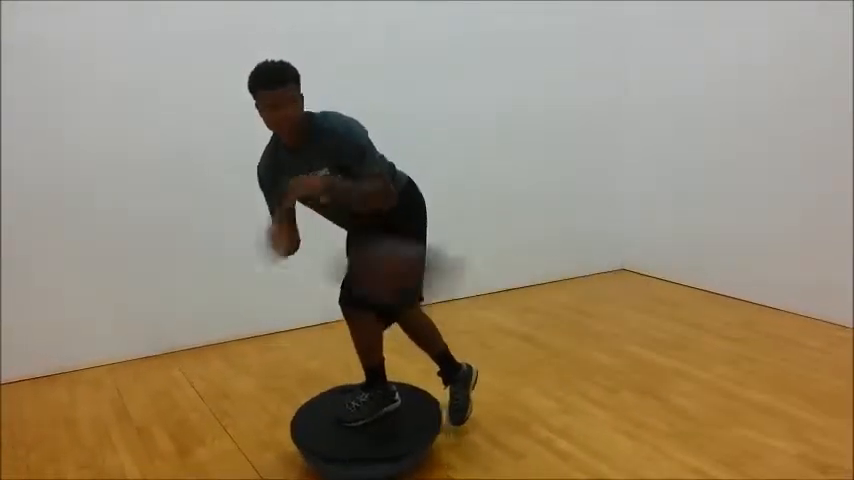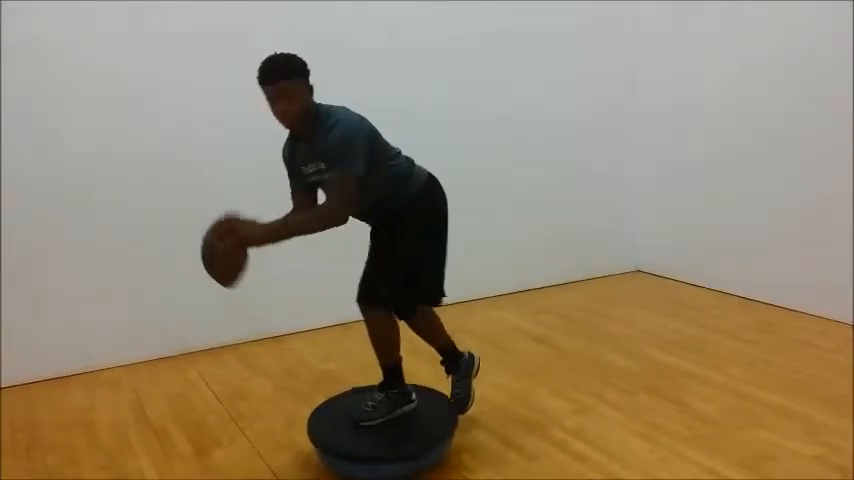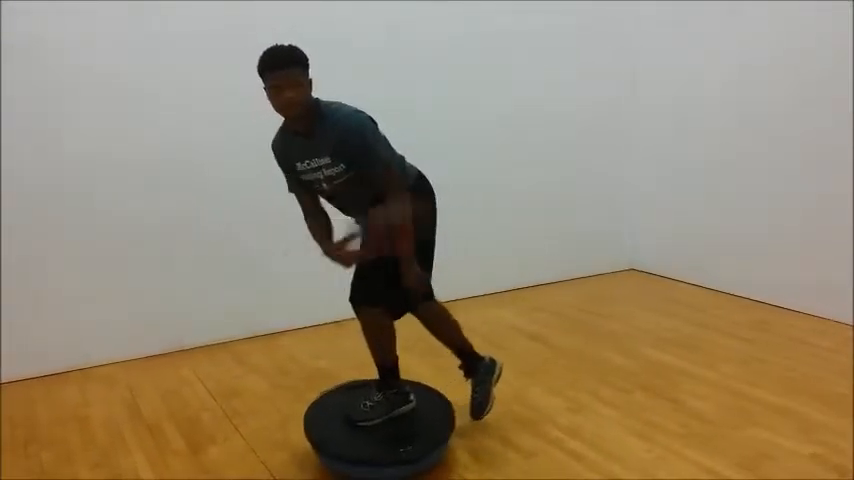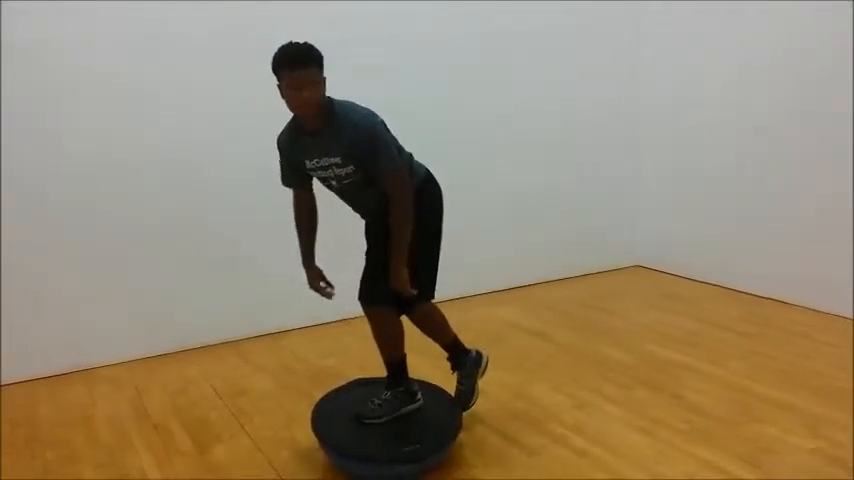
dt=0.4s
person 1, frame 1
left shoulder: (340, 131)
right shoulder: (271, 166)
left elbow: (383, 194)
right elbow: (286, 231)
left wrist: (329, 185)
right wrist: (284, 238)
left hip: (398, 210)
right hip: (361, 222)
left knee: (357, 301)
right knee: (395, 304)
left ankle: (378, 391)
right ankle: (455, 372)
person 1, frame 2
left shoulder: (343, 130)
right shoulder: (293, 150)
left elbow: (337, 211)
right elbow: (303, 209)
left wrist: (265, 232)
right wrist: (256, 238)
left hip: (417, 206)
right hip: (389, 213)
left knee: (375, 300)
right knee: (404, 300)
left ankle: (394, 391)
right ankle: (457, 361)
person 1, frame 3
left shoulder: (350, 124)
right shoulder: (283, 147)
left elbow: (396, 190)
right elbow: (311, 210)
left wrist: (406, 258)
right wrist: (330, 248)
left hip: (408, 205)
right hip: (371, 216)
left knee: (369, 299)
right knee: (413, 298)
left ankle: (392, 391)
right ankle: (476, 365)
person 1, frame 4
left shoulder: (361, 125)
right shoulder: (289, 143)
left elbow: (401, 194)
right elbow: (303, 201)
left wrist: (399, 264)
right wrist: (308, 263)
left hip: (416, 201)
right hip: (378, 213)
left knee: (377, 297)
right knee: (407, 297)
left ankle: (400, 388)
right ankle: (464, 359)
